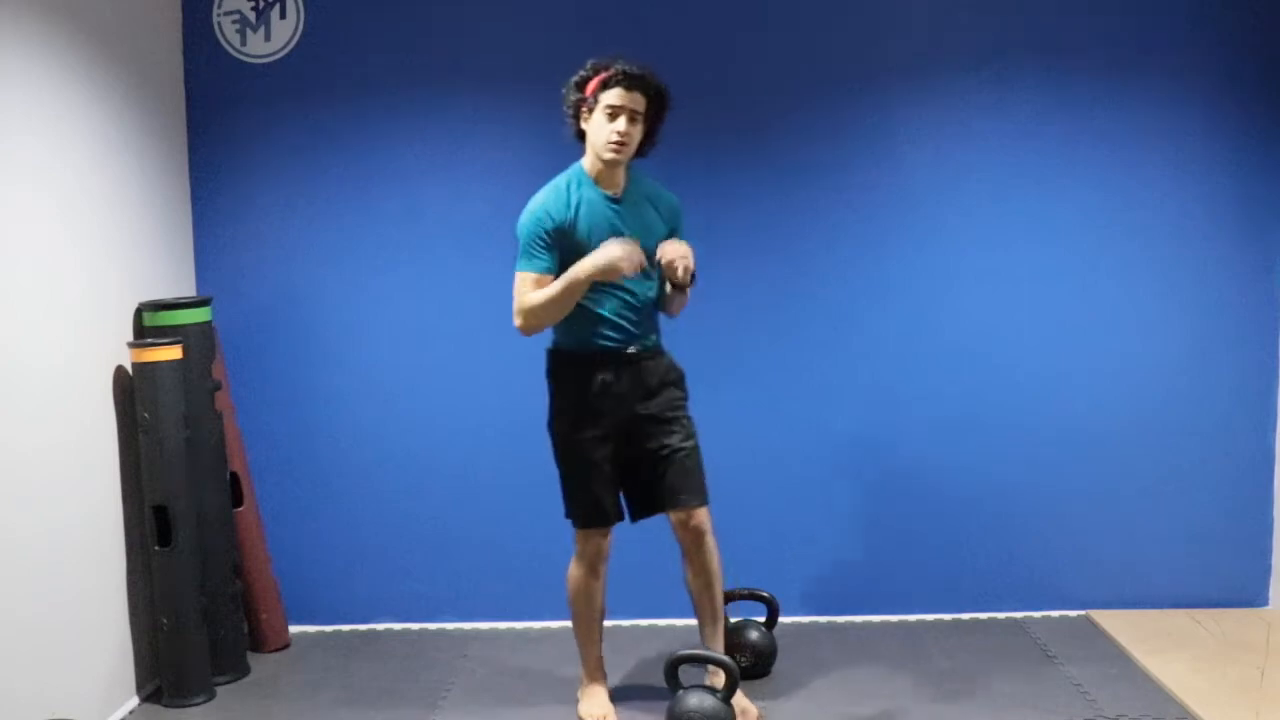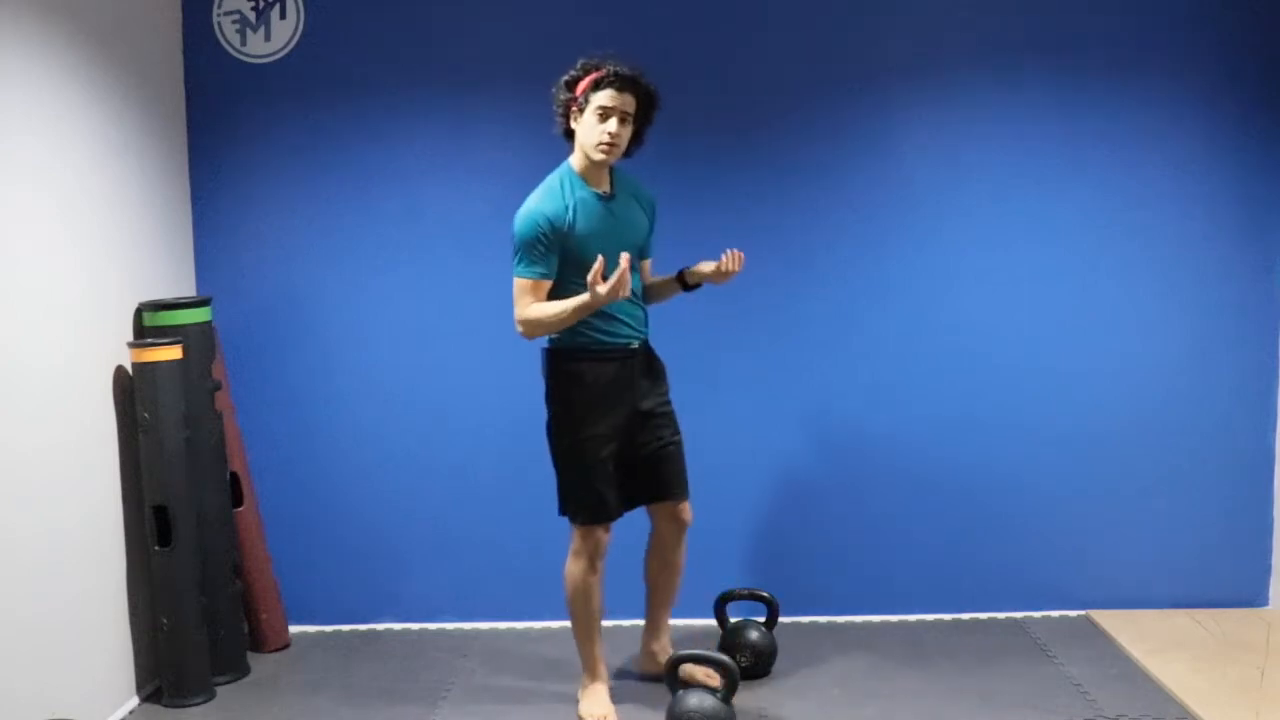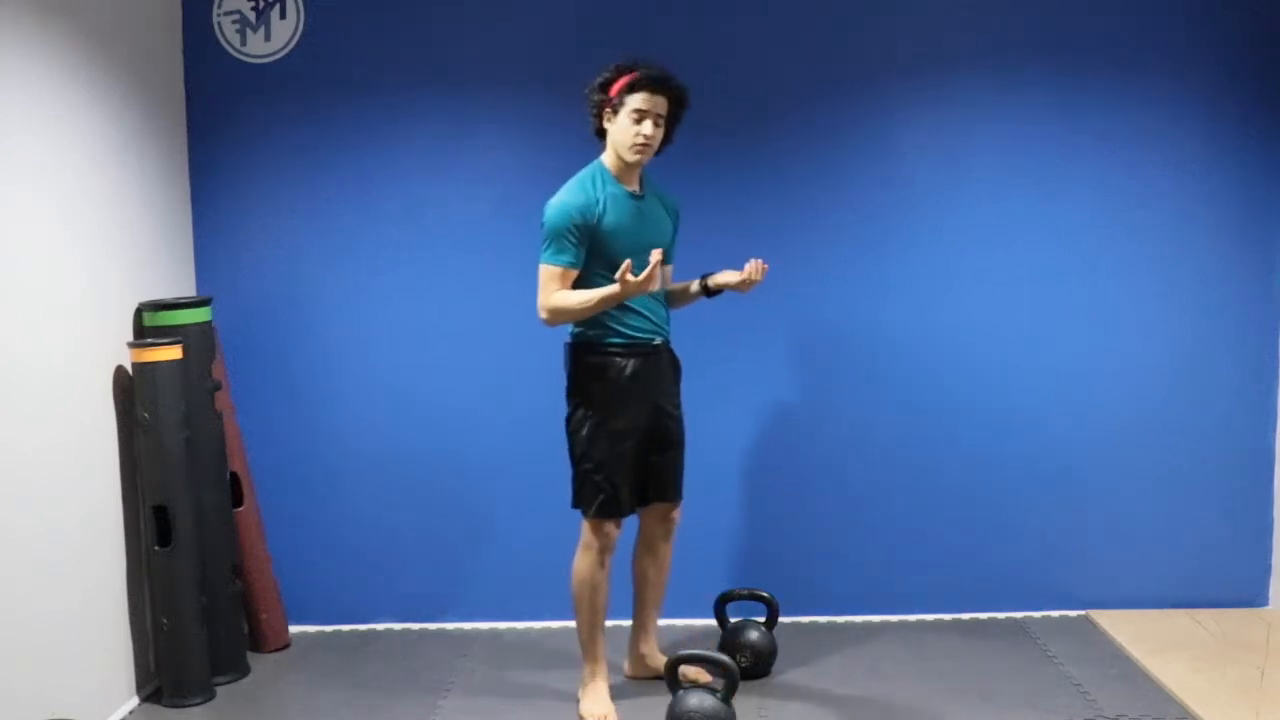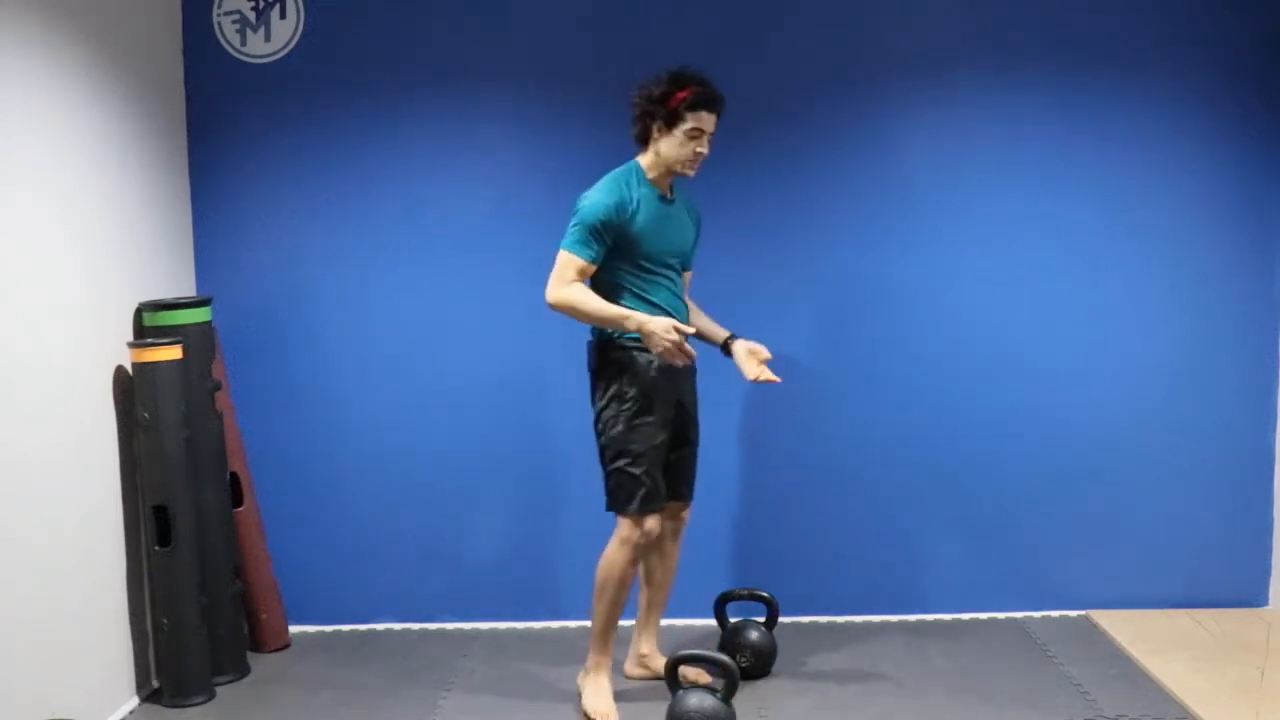
dt=0.4s
person 1, frame 1
left shoulder: (662, 204)
right shoulder: (548, 208)
right elbow: (526, 317)
left wrist: (681, 274)
right wrist: (589, 268)
left hip: (653, 374)
right hip: (585, 382)
left knee: (694, 523)
right knee: (592, 542)
person 1, frame 2
left shoulder: (640, 198)
right shoulder: (543, 211)
right elbow: (526, 320)
left wrist: (695, 276)
right wrist: (593, 299)
left hip: (643, 371)
right hip: (582, 379)
left knee: (675, 516)
right knee: (592, 538)
left ankle: (656, 647)
person 1, frame 3
left shoulder: (663, 204)
right shoulder: (574, 203)
right elbow: (550, 305)
left wrist: (713, 283)
right wrist: (619, 291)
left hip: (658, 367)
right hip: (603, 373)
left knee: (663, 516)
right knee: (601, 530)
left ankle: (644, 651)
person 1, frame 4
left shoulder: (686, 210)
right shoulder: (607, 199)
right elbow: (559, 290)
left wrist: (728, 342)
right wrist: (641, 324)
left hip: (675, 371)
right hip: (627, 371)
left knee: (674, 516)
right knee: (638, 523)
left ankle: (645, 650)
right ankle: (595, 667)
